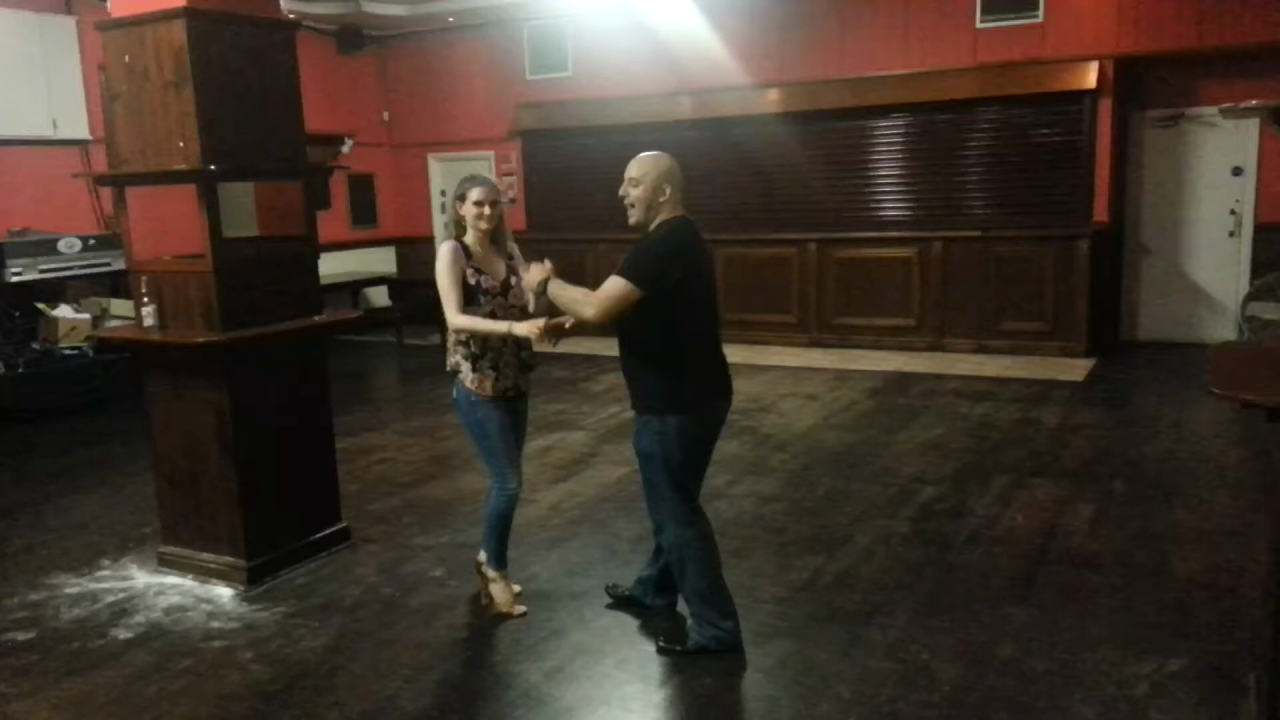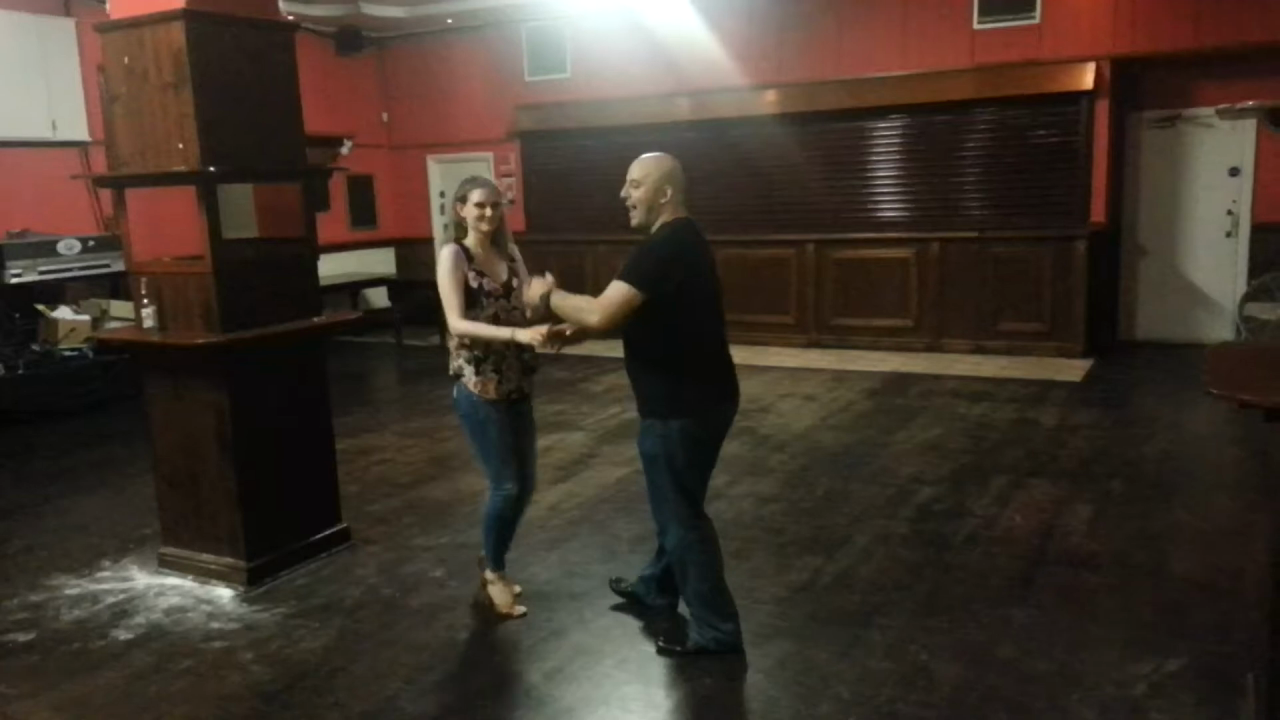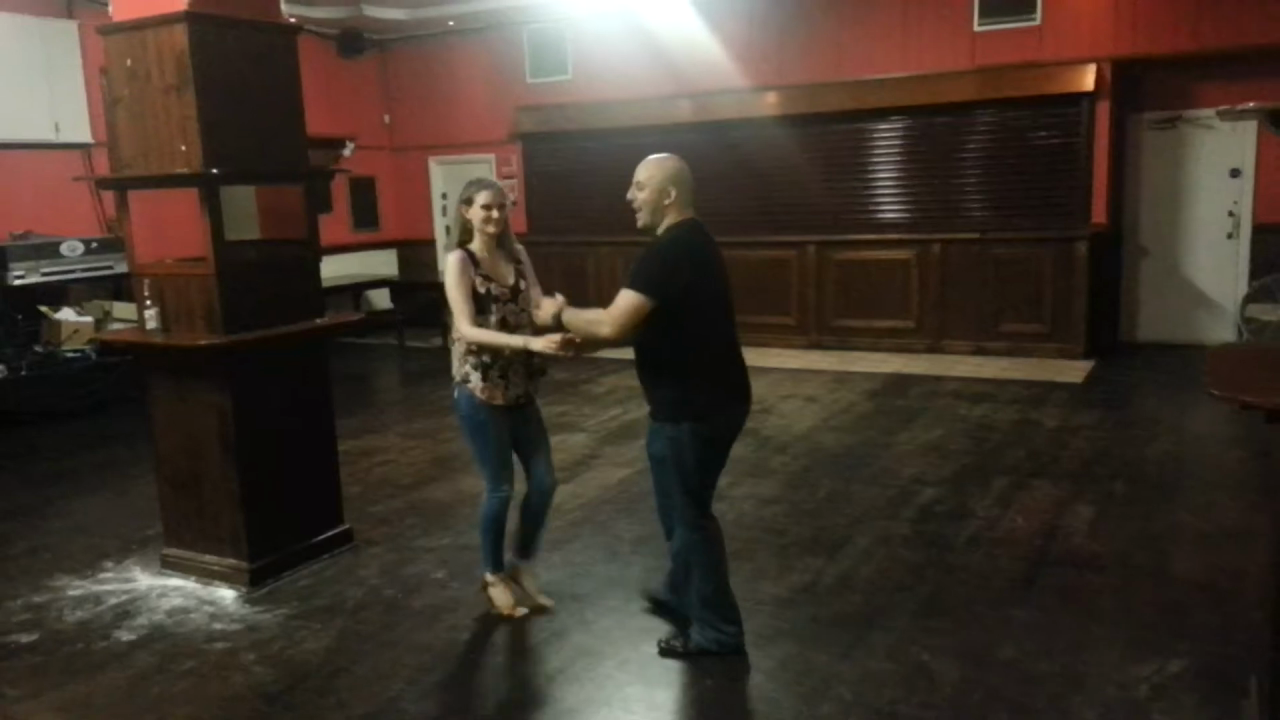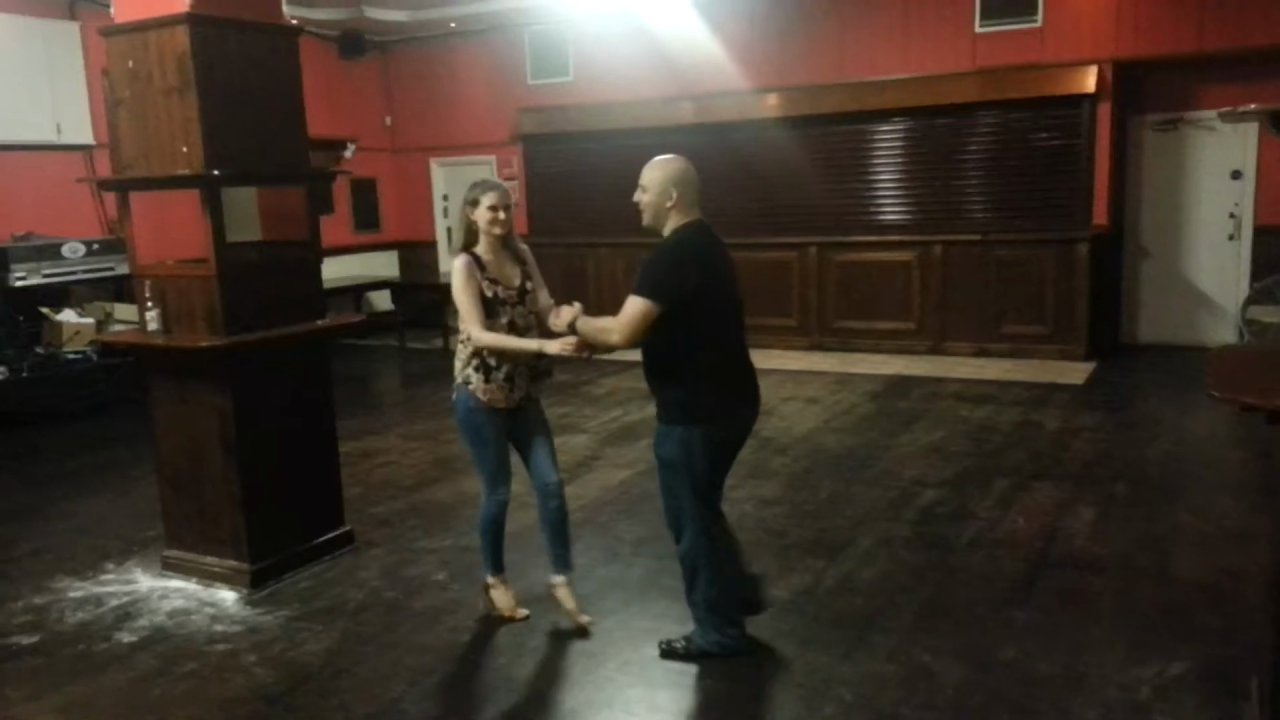
dt=0.1s
person 1, frame 1
left shoulder: (662, 247)
right shoulder: (677, 241)
left elbow: (597, 308)
right elbow: (627, 310)
left wrist: (546, 282)
right wrist: (571, 321)
left hip: (675, 403)
right hip: (690, 395)
left knee: (677, 510)
right knee: (672, 500)
left ankle: (715, 627)
right ankle: (655, 587)
person 1, frame 2
left shoulder: (664, 249)
right shoulder: (681, 243)
left elbow: (601, 314)
right elbow: (630, 312)
left wrist: (550, 293)
right wrist: (577, 330)
left hip: (682, 406)
right hip: (698, 397)
left knee: (681, 513)
right knee: (675, 502)
left ankle: (715, 629)
right ankle: (658, 586)
person 1, frame 3
left shoulder: (669, 252)
right shoulder: (693, 244)
left elbow: (613, 326)
left wrist: (559, 315)
right wrist: (584, 333)
left hip: (690, 409)
right hip: (716, 399)
left knee: (684, 516)
right knee: (687, 506)
left ankle: (715, 630)
right ankle: (683, 594)
person 1, frame 4
left shoulder: (675, 255)
right shoulder: (701, 245)
left elbow: (624, 333)
left wrist: (575, 323)
right wrist: (595, 332)
left hip: (698, 412)
right hip: (724, 402)
left knee: (693, 518)
right knee: (697, 509)
left ankle: (718, 633)
right ankle: (739, 591)
person 2, frame 1
left shoulder: (509, 251)
right shoulder: (451, 252)
left elbow: (528, 306)
right elbow: (455, 318)
right wrist: (514, 327)
left hip: (513, 380)
right hip: (476, 384)
left knee: (508, 480)
right knee: (507, 483)
left ankle: (489, 557)
right ankle: (496, 573)
person 2, frame 2
left shoulder: (510, 253)
right shoulder: (453, 256)
left elbow: (530, 311)
right elbow: (457, 324)
left wrist: (540, 305)
right wrist: (516, 333)
left hip: (516, 382)
right hip: (477, 386)
left knee: (525, 482)
right knee: (505, 484)
left ankle: (493, 560)
right ankle: (493, 574)
person 2, frame 3
left shoulder: (517, 254)
right shoulder: (458, 261)
left elbow: (536, 310)
right elbow: (467, 331)
right wrist: (529, 342)
left hip: (520, 388)
right hip: (479, 391)
left knee: (543, 482)
right knee: (499, 487)
left ankle: (522, 566)
right ankle: (494, 577)
person 2, frame 4
left shoulder: (522, 255)
right shoulder: (465, 265)
left elbow: (545, 311)
right elbow: (478, 335)
right wrist: (544, 345)
left hip: (523, 391)
right hip: (480, 394)
left knee: (552, 484)
right knee: (498, 491)
left ankle: (561, 580)
right ankle: (495, 581)
